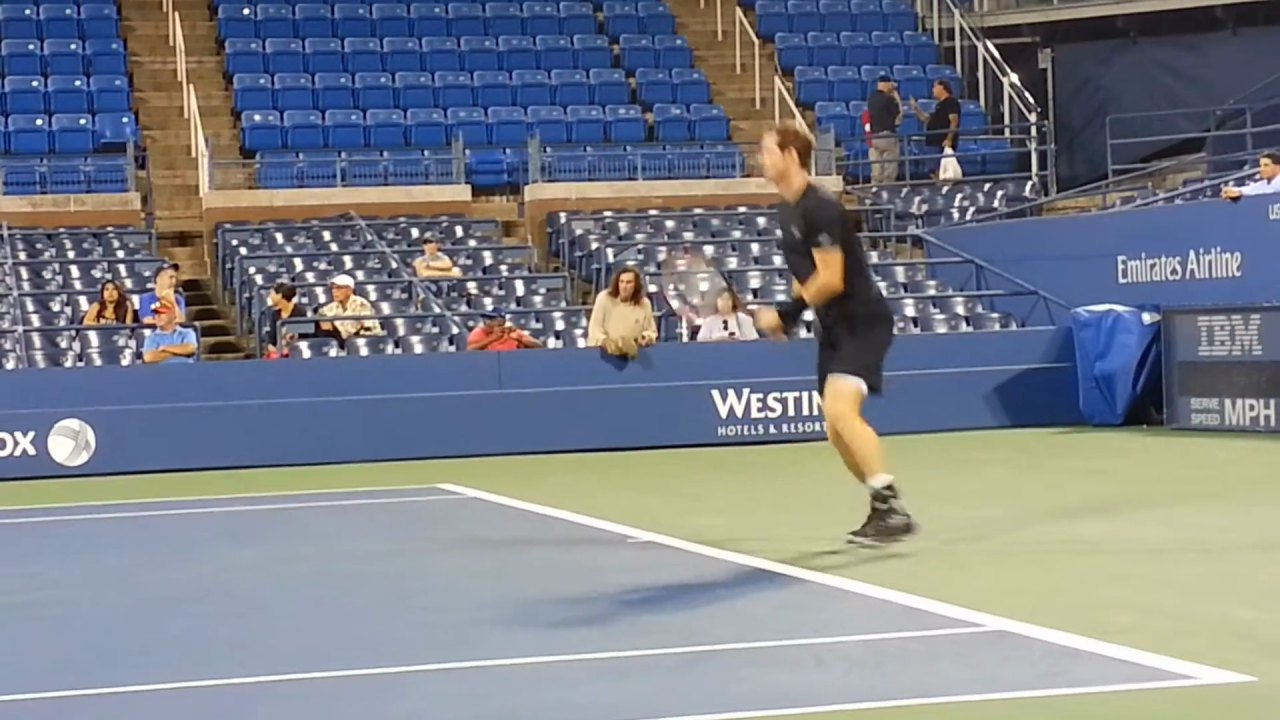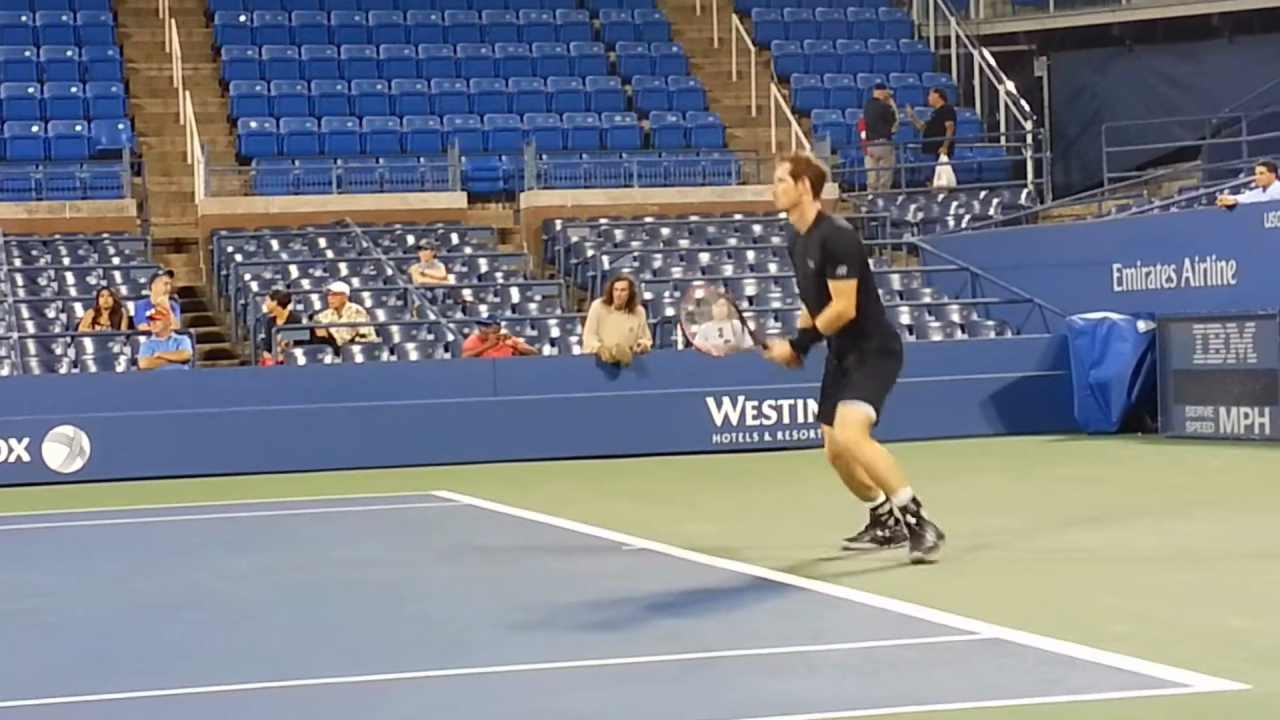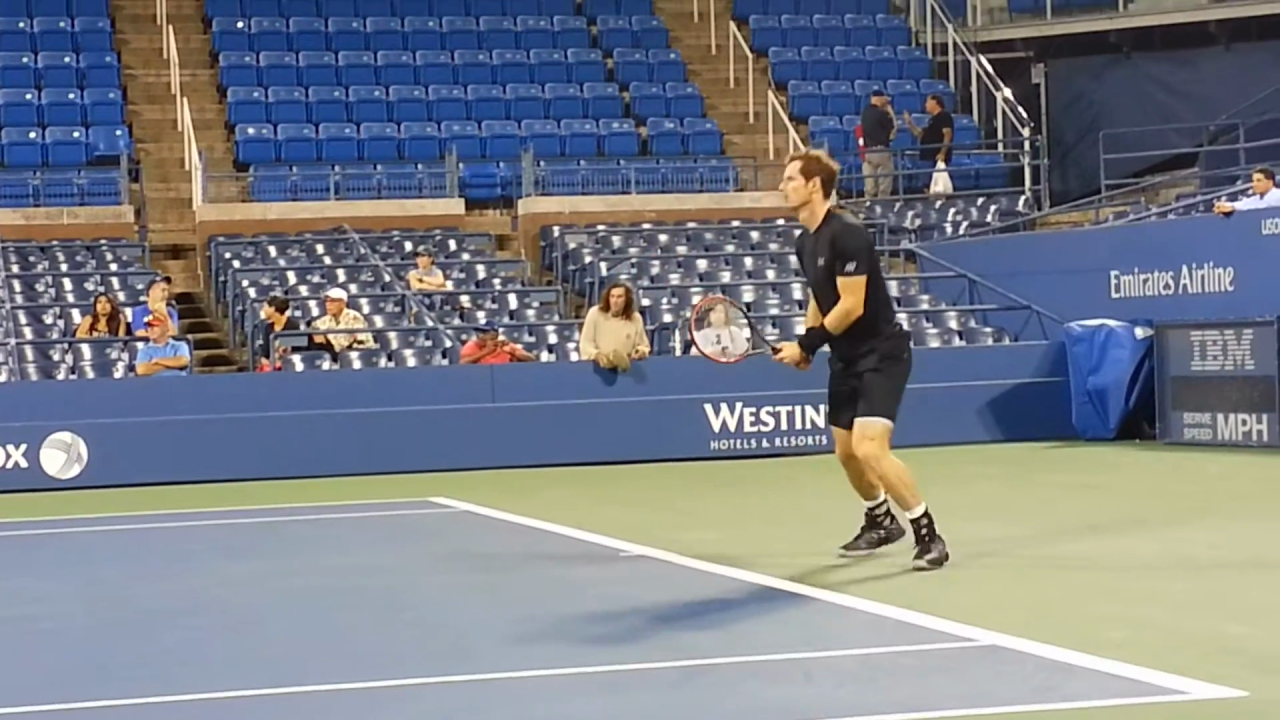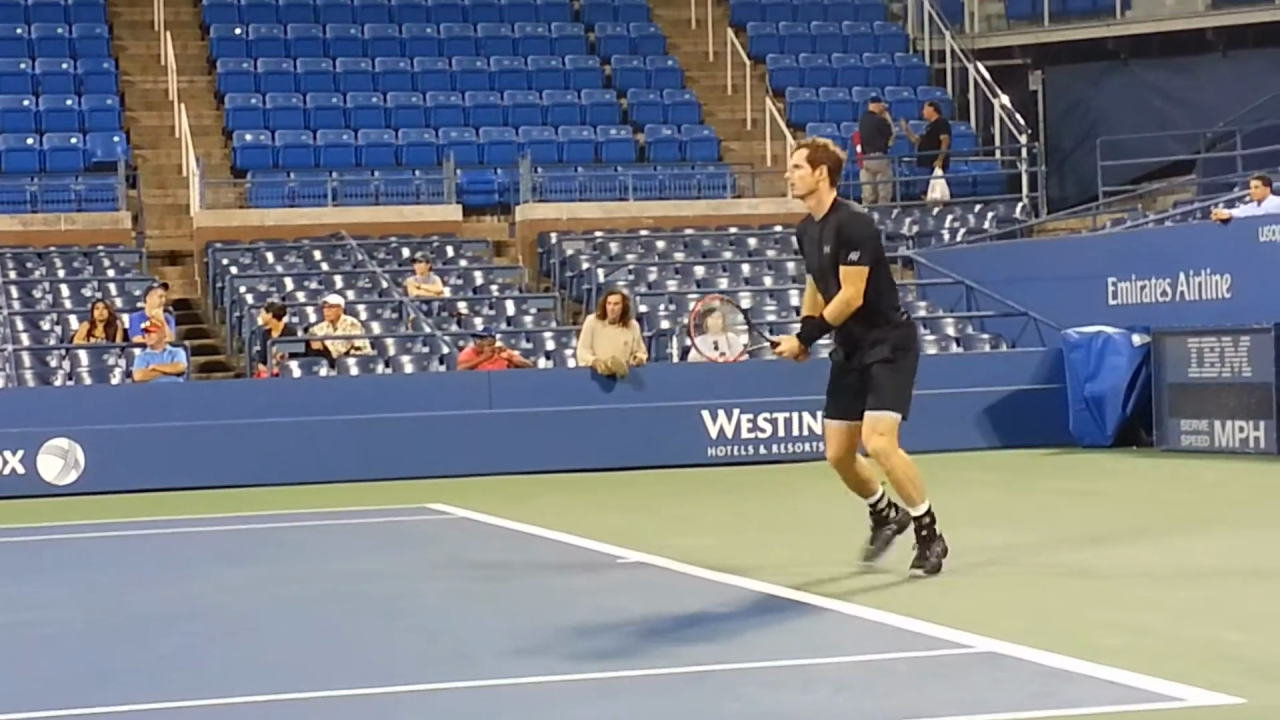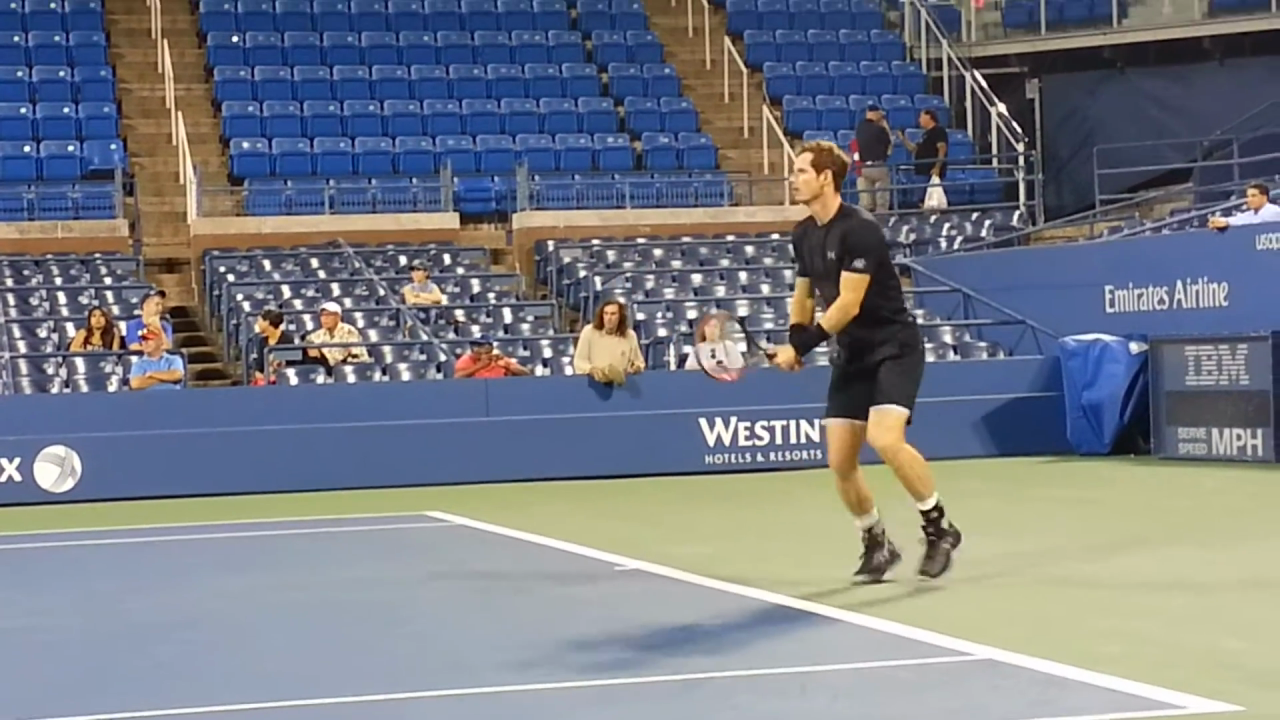
dt=0.1s
person 1, frame 1
left shoulder: (821, 206)
right shoulder: (788, 210)
left elbow: (830, 279)
left wrist: (785, 312)
right wrist: (787, 314)
left hip: (864, 322)
right hip: (836, 327)
left knee: (841, 410)
right knee: (839, 423)
left ankle: (889, 502)
right ankle: (884, 510)
person 1, frame 2
left shoulder: (837, 236)
right shoulder: (797, 240)
left elbow: (845, 308)
left wrist: (798, 343)
right wrist: (798, 344)
left hip: (873, 350)
right hip: (843, 354)
left knee: (849, 435)
right knee: (837, 451)
left ankle: (917, 522)
right ankle: (884, 520)
person 1, frame 3
left shoulder: (847, 234)
right shoulder: (806, 241)
left elbow: (853, 306)
left wrist: (807, 345)
right wrist: (806, 344)
left hip: (883, 353)
right hip: (846, 358)
left knee: (868, 448)
right knee: (846, 452)
left ankle: (927, 533)
right ankle: (880, 520)
person 1, frame 4
left shoulder: (854, 223)
right shoulder: (806, 230)
left elbow: (852, 296)
left wrist: (804, 336)
right wrist: (804, 334)
left hip: (889, 345)
right hip: (850, 349)
left knee: (878, 443)
right knee: (838, 454)
left ankle: (928, 532)
right ankle: (886, 513)
person 1, frame 5
left shoulder: (861, 229)
right shoulder: (803, 233)
left elbow: (848, 304)
right elbow: (803, 296)
left wrist: (798, 346)
right wrist: (793, 337)
left hip: (895, 344)
right hip: (851, 352)
left knee: (885, 438)
right knee: (840, 460)
left ankle: (938, 524)
right ankle: (877, 544)
